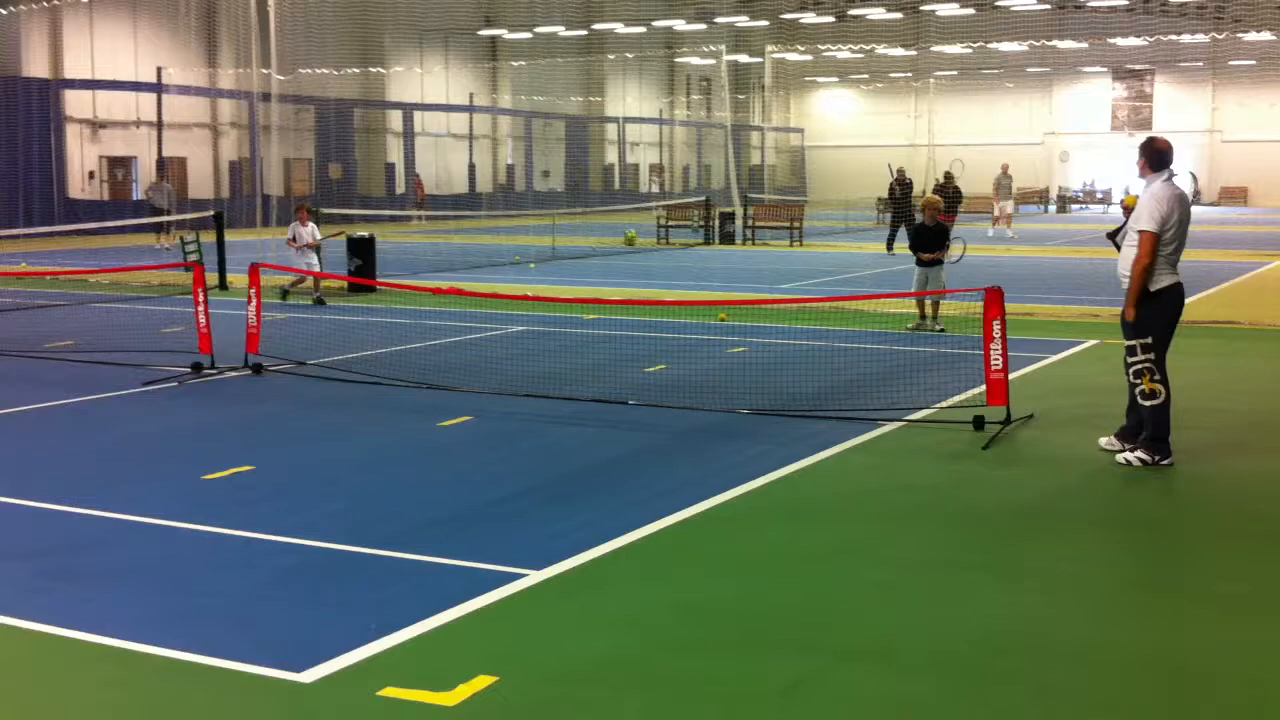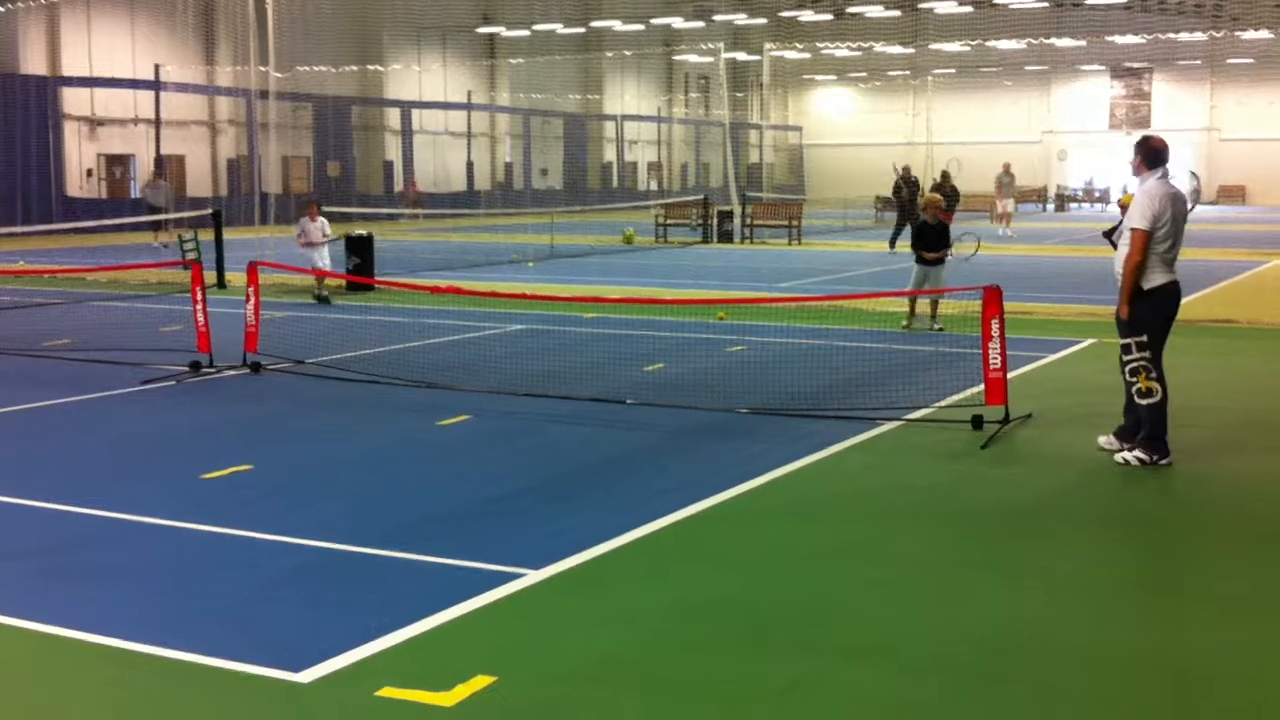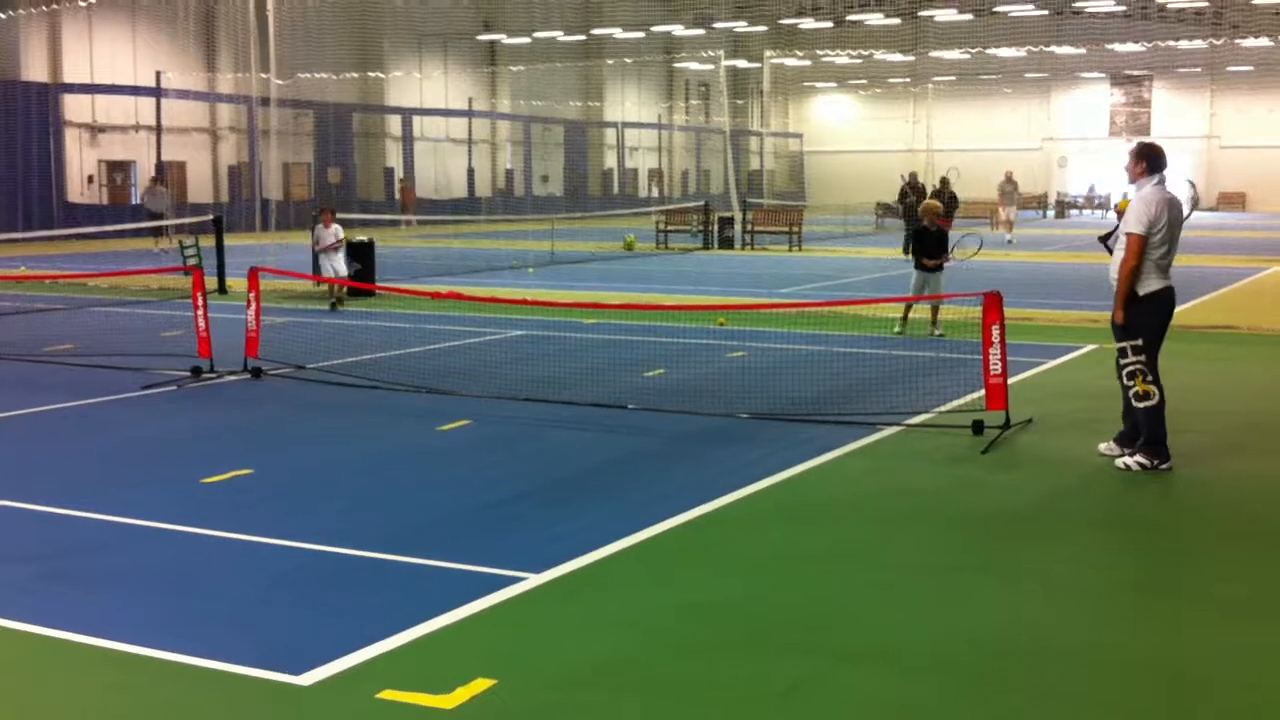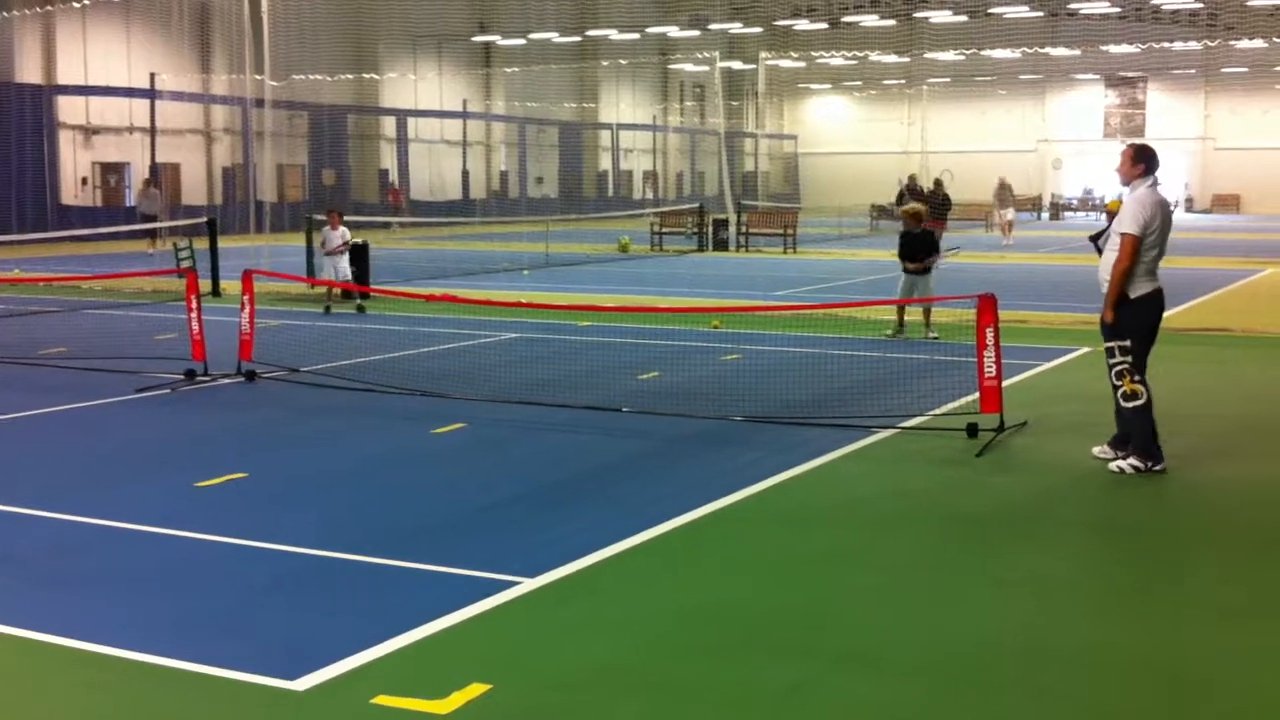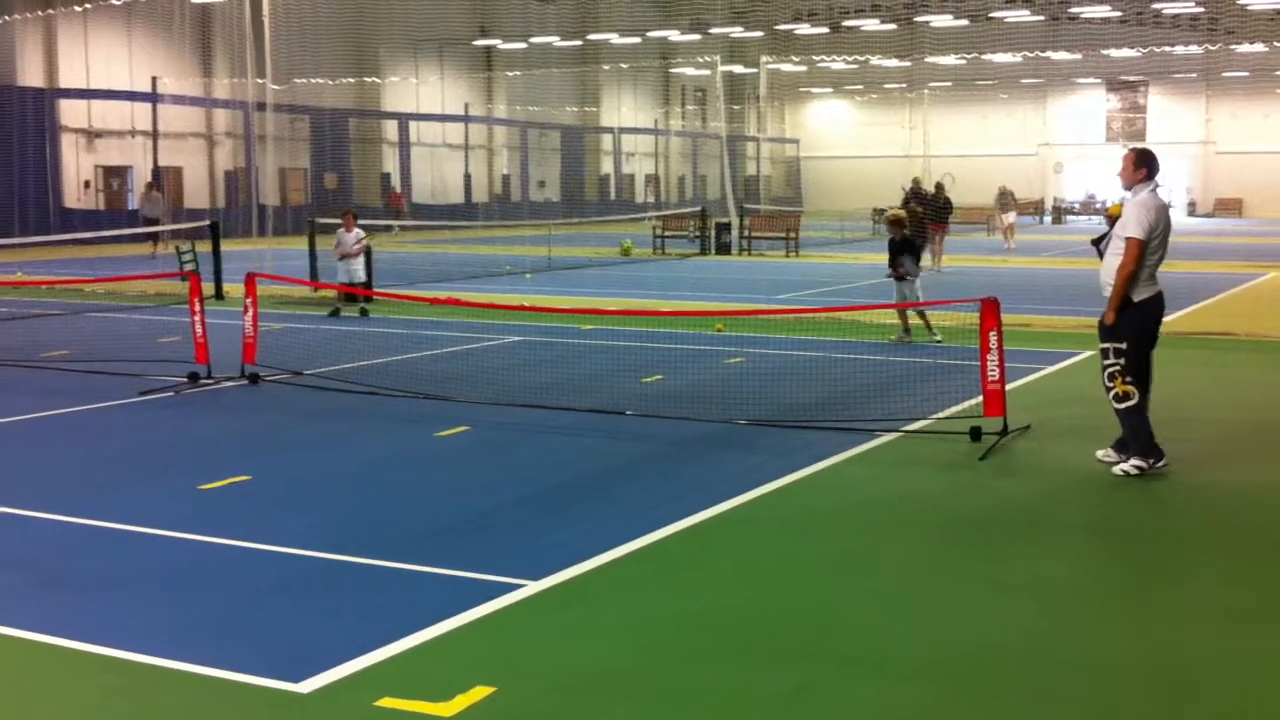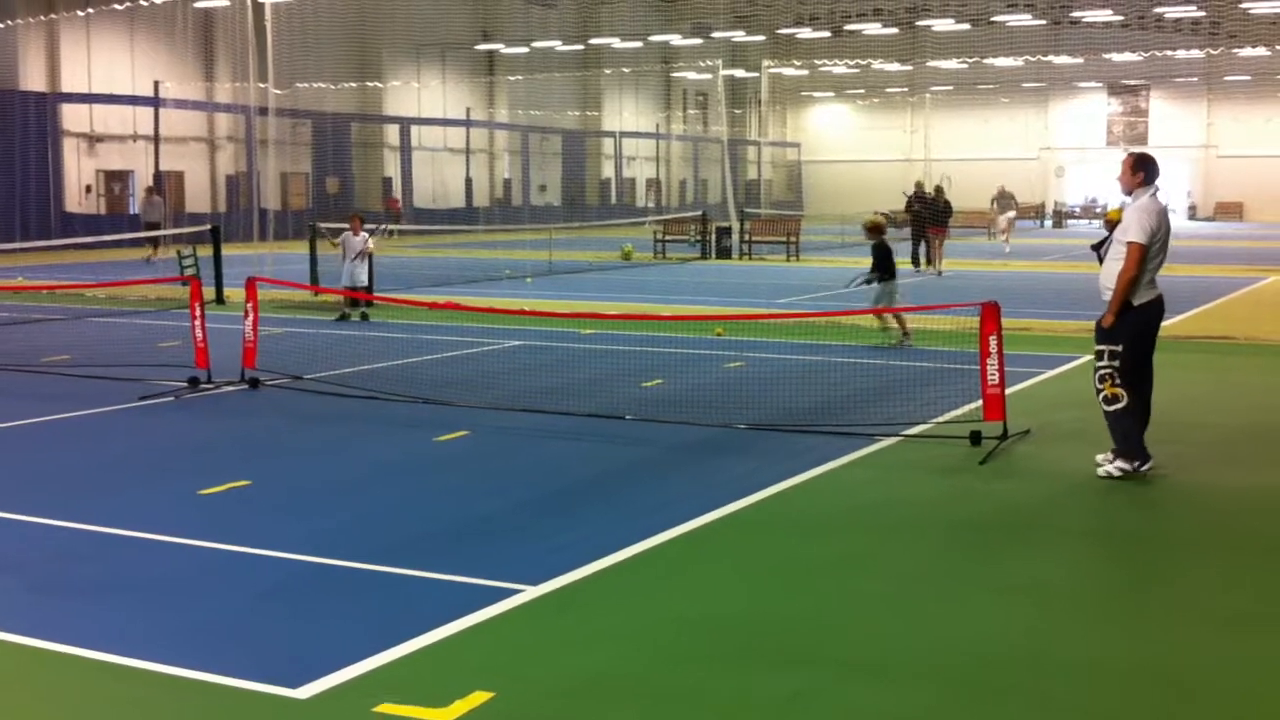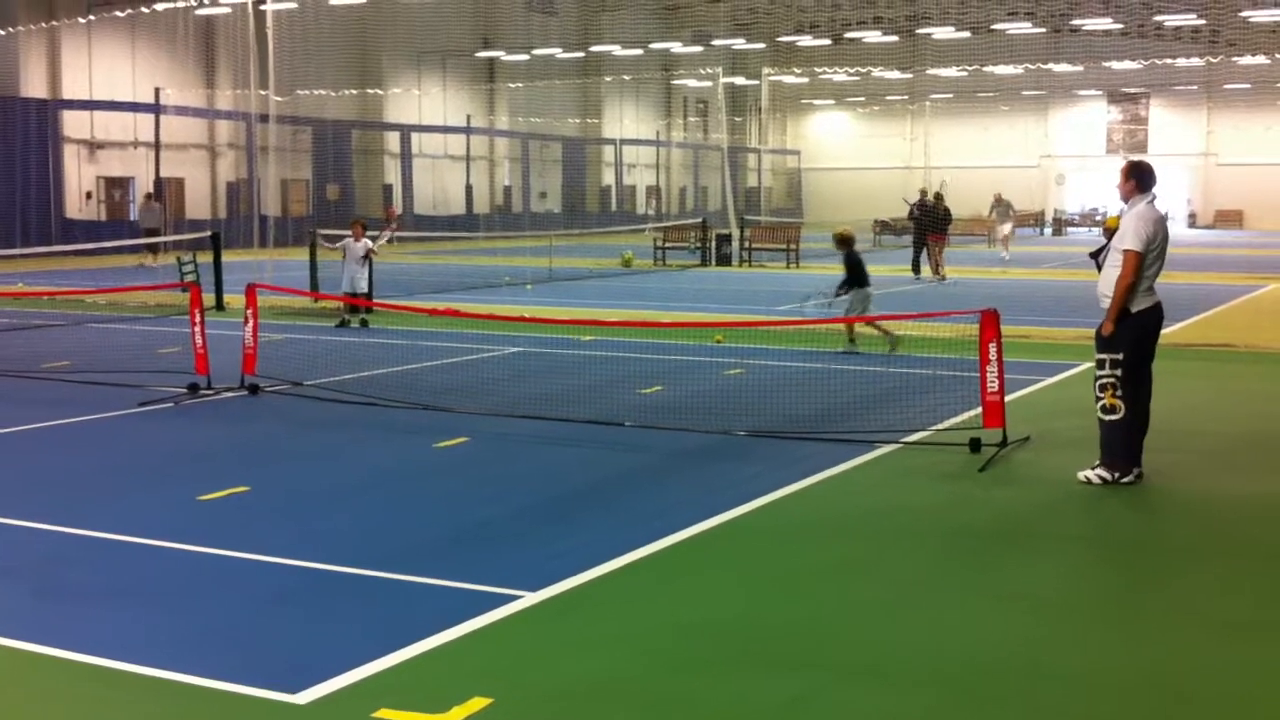
dt=0.2s
person 1, frame 1
left shoulder: (1154, 198)
right shoulder: (1179, 196)
left elbow: (1145, 258)
left wrist: (1131, 303)
right wrist: (1134, 220)
left hip: (1151, 295)
right hip: (1166, 290)
left knee: (1147, 371)
right knee: (1140, 367)
left ankle: (1156, 448)
right ankle: (1132, 433)
person 1, frame 2
left shoulder: (1147, 195)
right shoulder: (1176, 195)
left elbow: (1136, 256)
left wrist: (1124, 301)
right wrist: (1131, 221)
left hip: (1147, 293)
right hip: (1164, 288)
left knee: (1143, 370)
right knee: (1136, 366)
left ankle: (1154, 448)
right ankle: (1130, 433)
person 1, frame 3
left shoulder: (1143, 201)
right shoulder: (1171, 201)
left elbow: (1132, 260)
left wrist: (1119, 305)
right wrist: (1126, 224)
left hip: (1141, 298)
right hip: (1158, 293)
left knee: (1139, 375)
right knee: (1132, 372)
left ankle: (1154, 452)
right ankle: (1131, 438)
person 1, frame 4
left shoulder: (1137, 202)
right shoulder: (1158, 202)
left elbow: (1125, 261)
left wrist: (1109, 305)
right wrist: (1117, 223)
left hip: (1130, 300)
right hip: (1146, 296)
left knee: (1126, 377)
right knee: (1127, 374)
left ankle: (1146, 454)
right ankle: (1125, 442)
person 1, frame 5
left shoulder: (1140, 206)
right shoulder: (1155, 205)
left elbow: (1130, 265)
left wrist: (1112, 308)
right wrist: (1117, 227)
left hip: (1131, 304)
right hip: (1146, 301)
left knee: (1117, 379)
right knee: (1133, 376)
left ankle: (1146, 451)
right ankle: (1130, 445)
person 1, frame 6
left shoulder: (1140, 211)
right shoulder: (1153, 208)
left elbow: (1131, 269)
left wrist: (1111, 311)
right wrist: (1116, 232)
left hip: (1129, 308)
right hip: (1145, 305)
left knee: (1108, 382)
right knee: (1134, 381)
left ankle: (1132, 455)
right ankle: (1129, 451)
person 1, frame 7
left shoulder: (1137, 218)
right shoulder: (1154, 216)
left elbow: (1128, 277)
left wrist: (1110, 320)
right wrist: (1114, 241)
left hip: (1129, 316)
right hip: (1146, 311)
left knee: (1111, 391)
right knee: (1133, 390)
left ankle: (1116, 466)
right ankle: (1128, 461)
